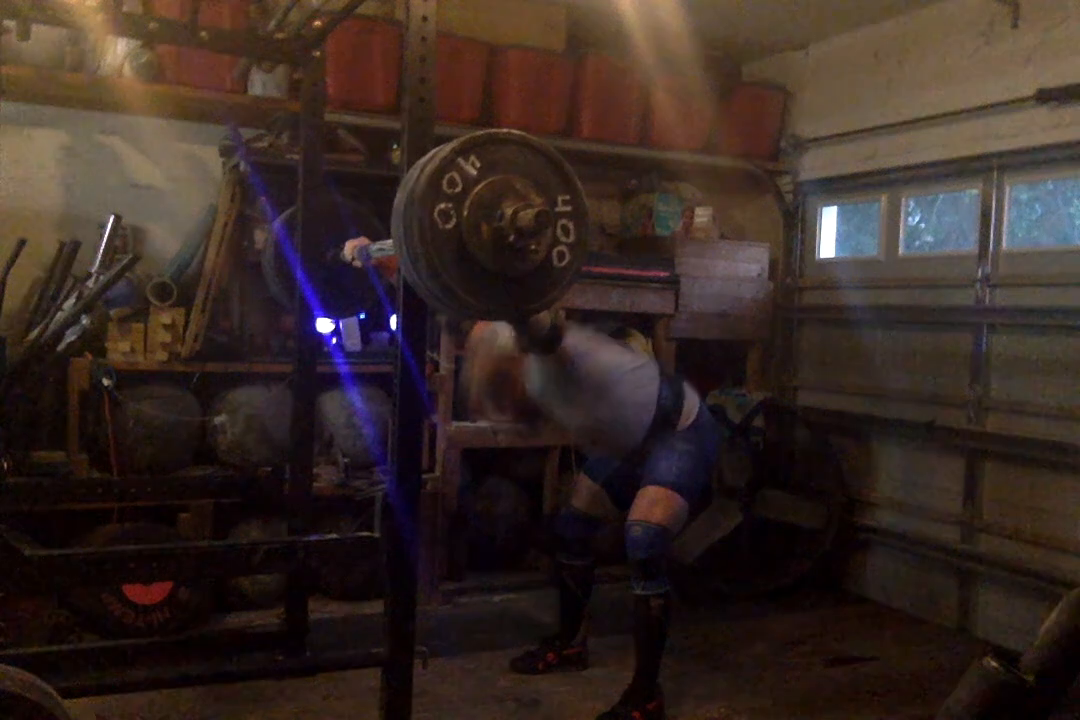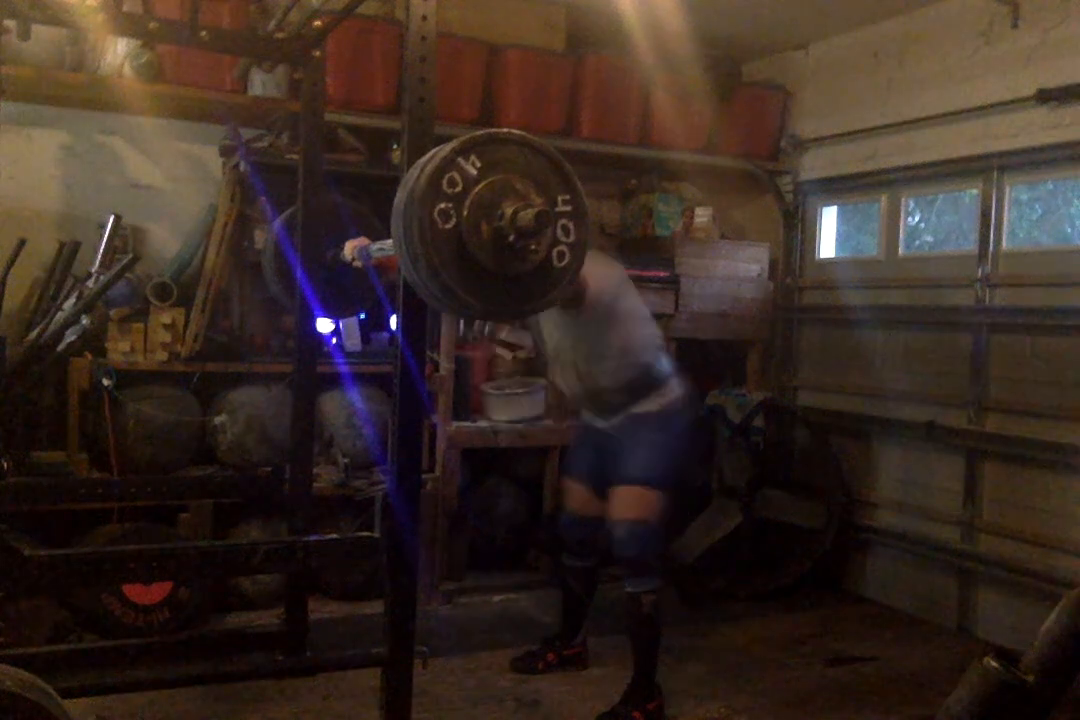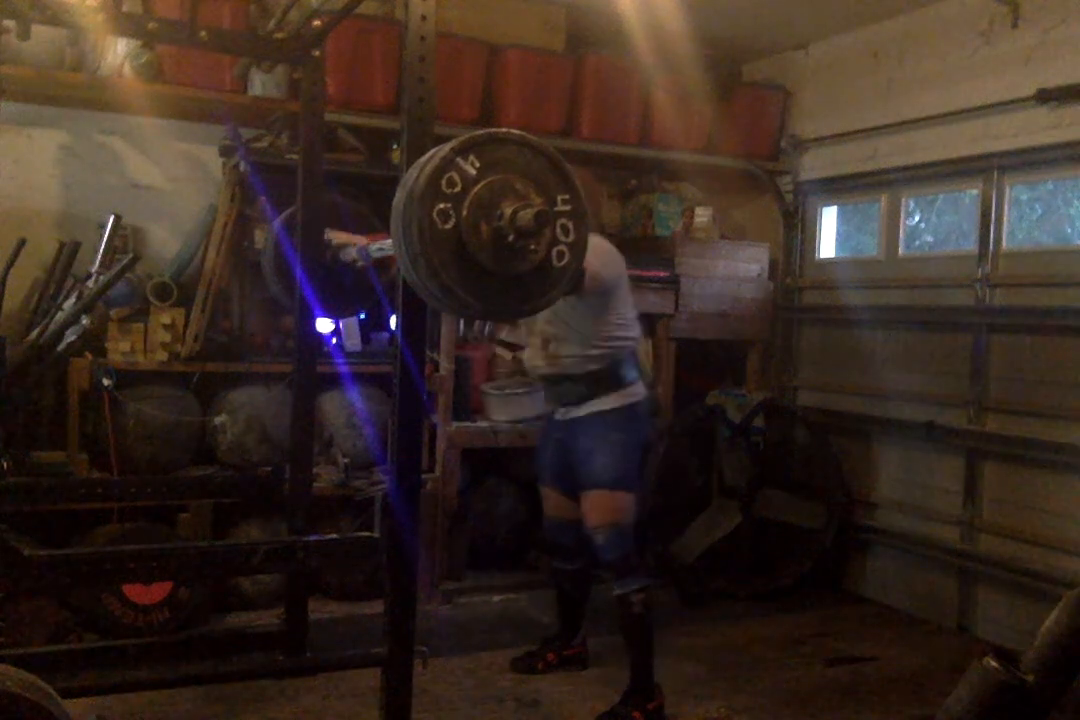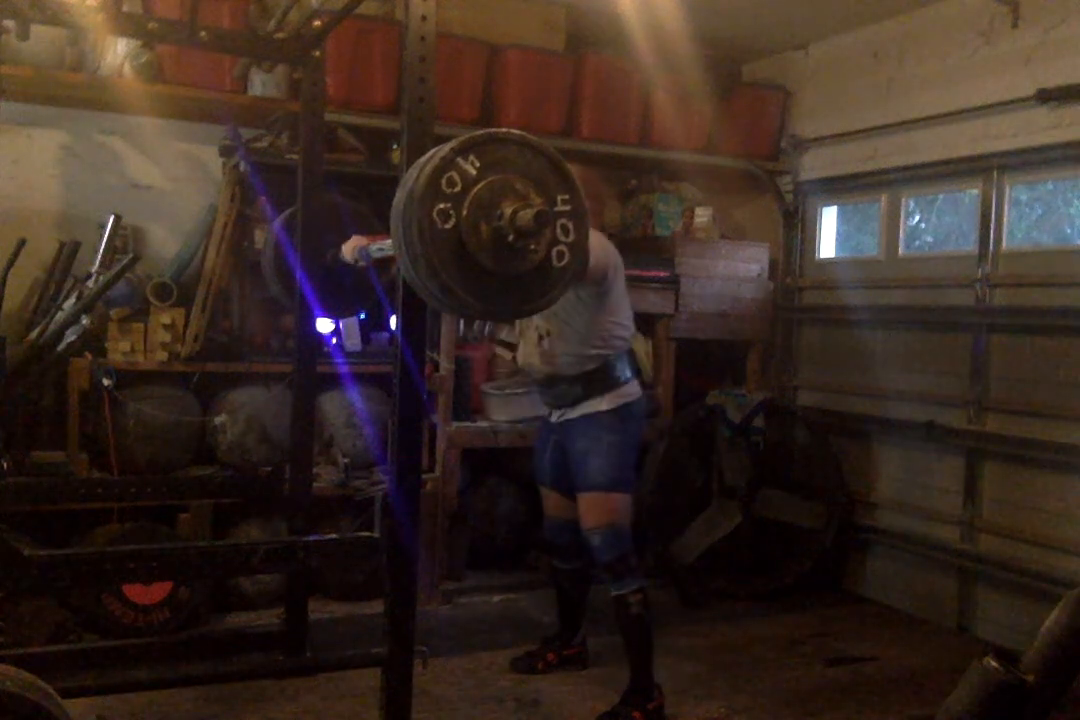
dt=0.3s
person 1, frame 1
left shoulder: (555, 362)
right shoulder: (512, 353)
left elbow: (535, 324)
left hip: (681, 434)
right hip: (630, 439)
left knee: (643, 546)
right knee: (571, 530)
right ankle: (569, 643)
person 1, frame 2
left shoulder: (585, 273)
left elbow: (563, 288)
right wrist: (380, 256)
left hip: (651, 414)
right hip: (603, 418)
left knee: (632, 543)
right knee: (576, 532)
right ankle: (569, 642)
person 1, frame 3
left shoulder: (590, 251)
left hip: (609, 410)
right hip: (565, 411)
left knee: (611, 545)
right knee: (561, 536)
right ankle: (568, 642)
person 1, frame 4
left shoulder: (592, 248)
left hip: (606, 411)
right hip: (563, 412)
left knee: (609, 545)
right knee: (561, 535)
right ankle: (569, 640)
